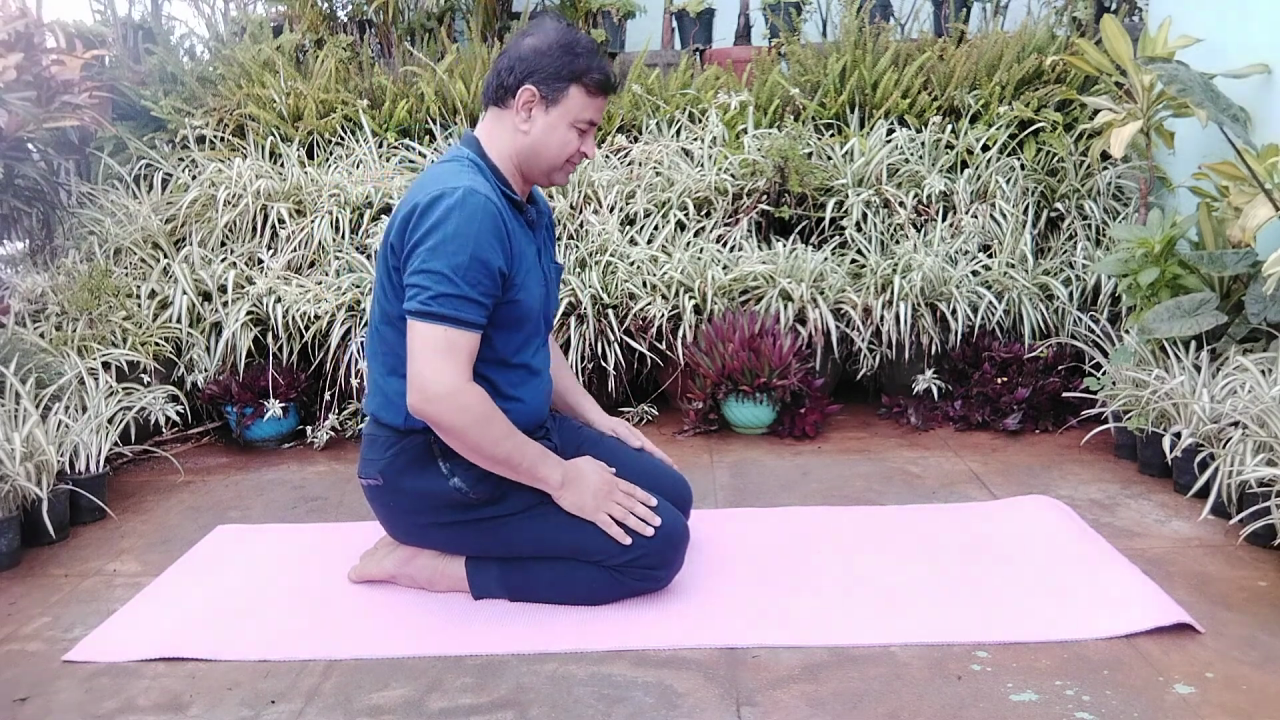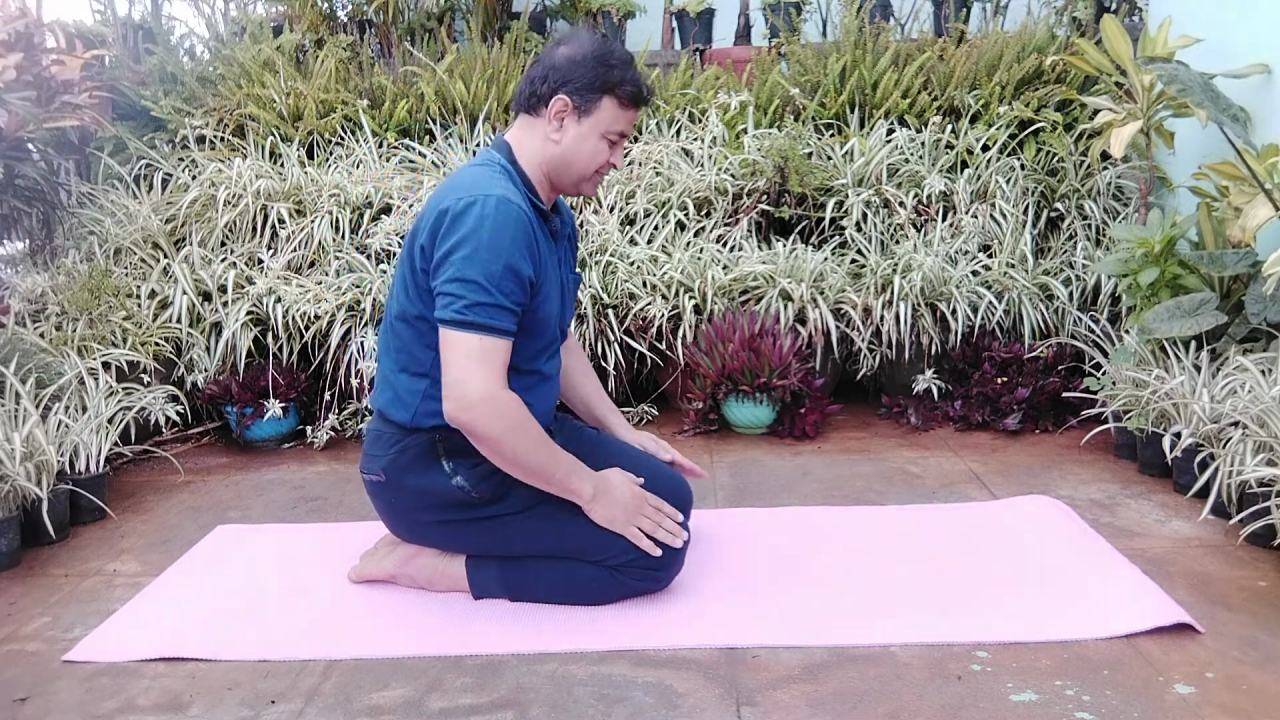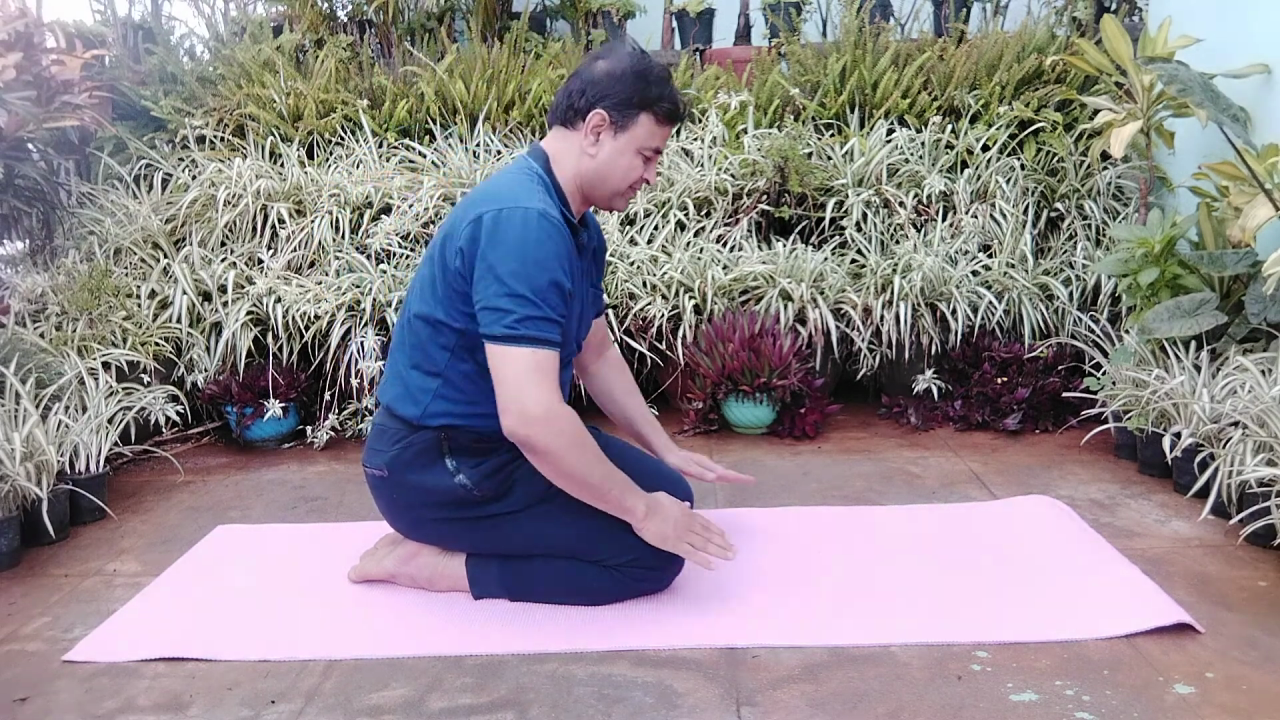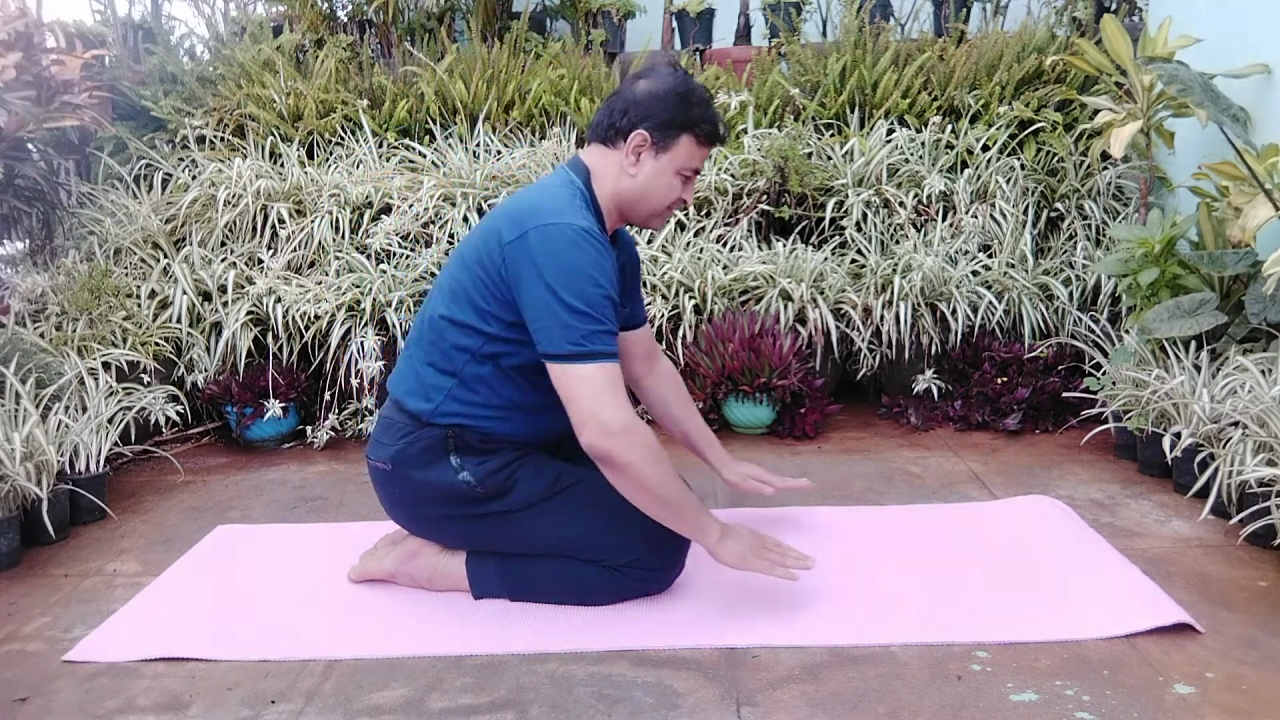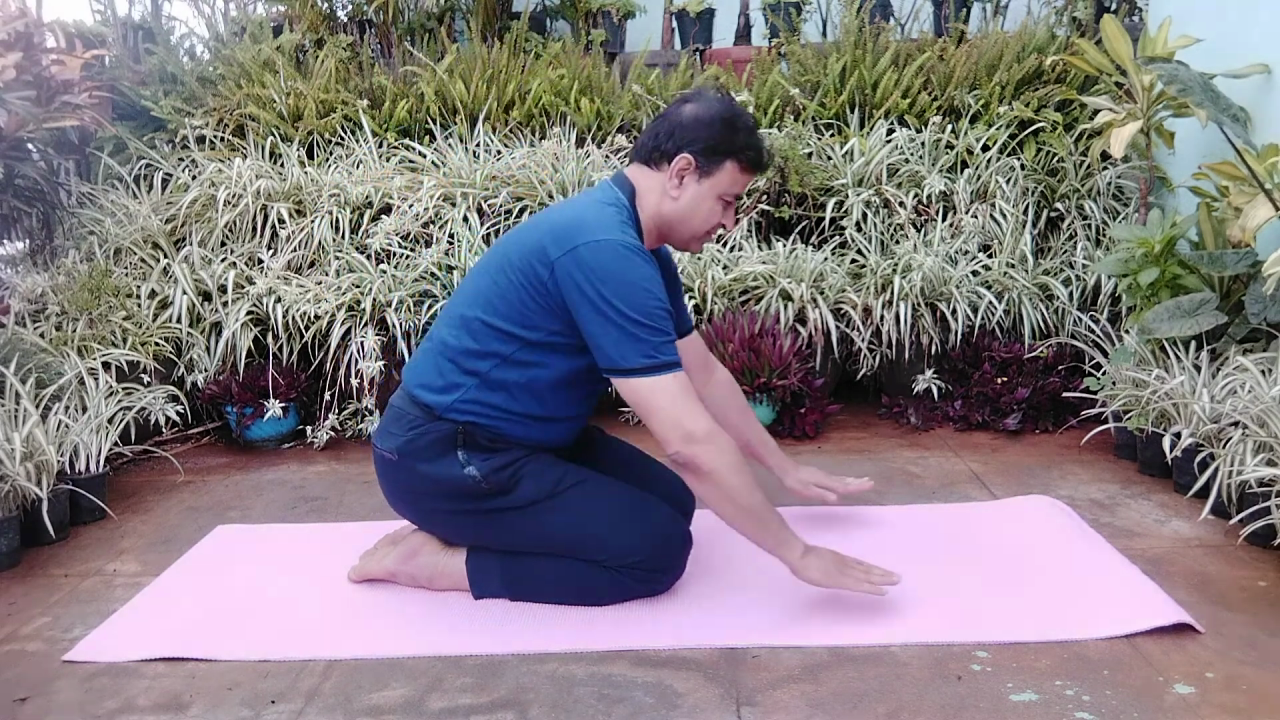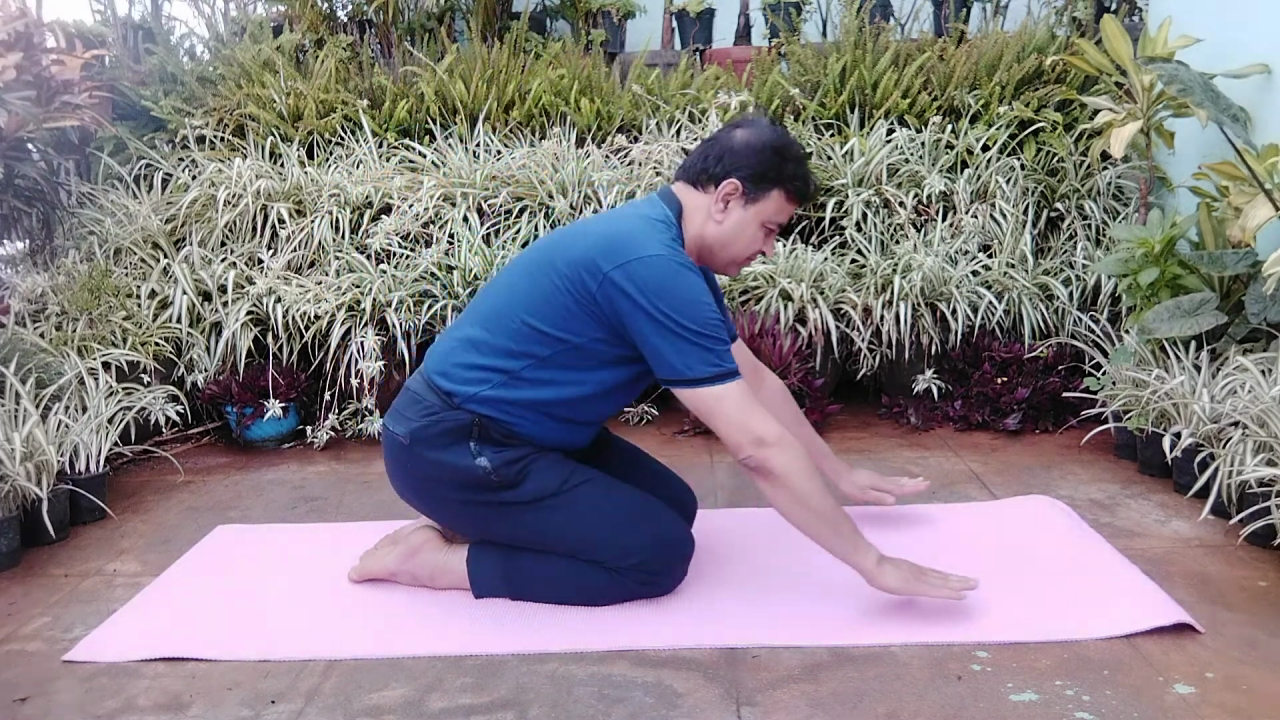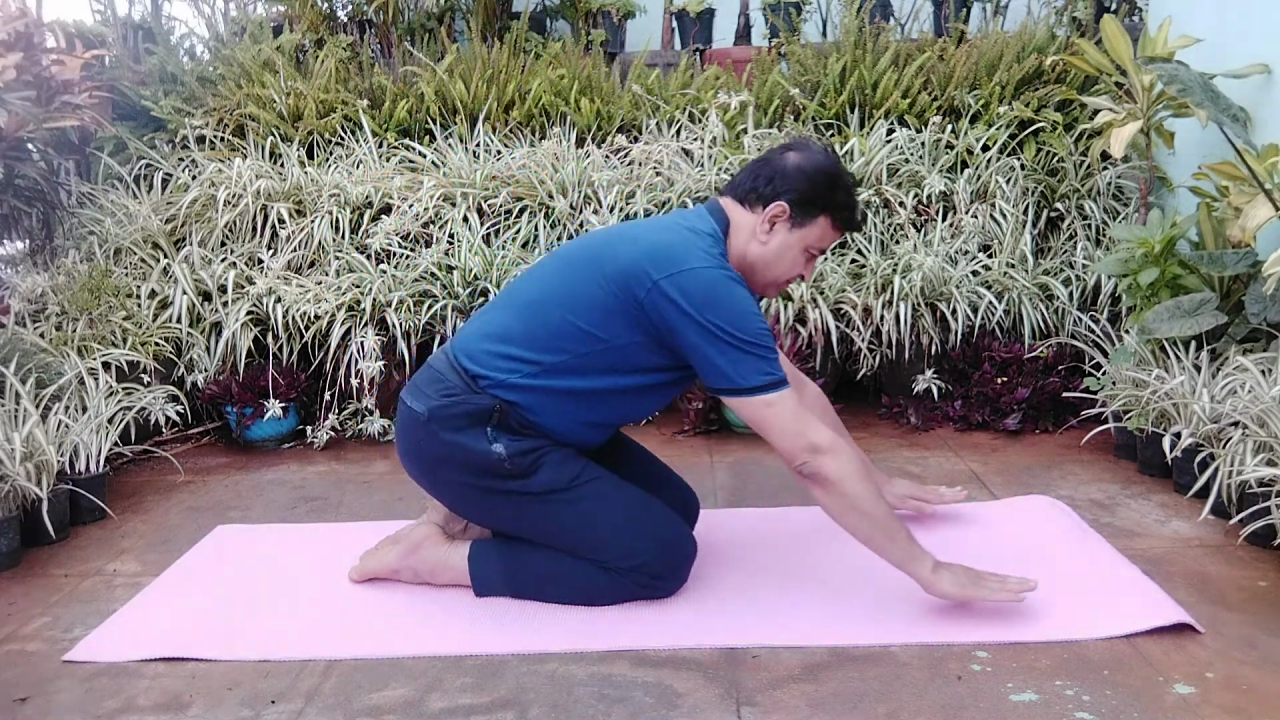
dt=0.1s
person 1, frame 1
left shoulder: (527, 203)
right shoulder: (464, 206)
right elbow: (436, 393)
left wrist: (595, 418)
right wrist: (559, 478)
right hip: (435, 466)
left knee: (669, 497)
right knee: (654, 544)
left ankle: (453, 541)
right ankle: (427, 560)
person 1, frame 2
left shoulder: (550, 213)
right shoulder: (490, 211)
left elbow: (554, 345)
right elbow: (470, 402)
left wrist: (625, 433)
right wrist: (589, 490)
right hip: (437, 465)
left knee: (667, 497)
right knee: (649, 550)
left ankle: (430, 541)
right ankle: (426, 562)
person 1, frame 3
left shoulder: (576, 222)
right shoulder: (524, 221)
left elbow: (596, 351)
right elbow: (530, 416)
left wrist: (665, 449)
right wrist: (642, 512)
left hip: (501, 442)
right hip: (441, 464)
left knee: (671, 497)
right knee: (656, 550)
left ankle: (454, 539)
right ankle: (432, 560)
person 1, frame 4
left shoulder: (603, 233)
right shoulder: (561, 236)
left elbow: (647, 364)
right elbow: (607, 432)
left wrist: (721, 460)
right wrist: (713, 534)
left hip: (498, 438)
right hip: (444, 463)
left knee: (647, 498)
right knee: (650, 547)
left ankle: (433, 529)
right ankle: (433, 562)
person 1, frame 5
left shoulder: (639, 245)
right shoulder: (607, 252)
left elbow: (703, 372)
right elbow: (689, 442)
left wrist: (786, 468)
right wrist: (798, 553)
left hip: (506, 439)
right hip: (445, 458)
left knee: (664, 503)
right knee: (656, 546)
left ankle: (483, 530)
right ankle: (441, 557)
person 1, frame 6
left shoulder: (665, 243)
right shoulder: (652, 269)
left elbow: (755, 380)
right elbow: (758, 447)
left wrist: (840, 474)
right wrist: (871, 563)
left hip: (495, 433)
right hip: (453, 447)
left knee: (670, 504)
right knee: (656, 552)
left ankle: (462, 513)
right ankle: (440, 555)
person 1, frame 7
left shoulder: (703, 251)
right shoulder: (699, 279)
left elbow: (796, 392)
right elbow: (813, 454)
left wrist: (880, 486)
right wrist: (929, 569)
left hip: (508, 421)
right hip: (466, 432)
left knee: (676, 508)
right knee: (662, 554)
left ankle: (475, 514)
right ankle: (444, 555)
